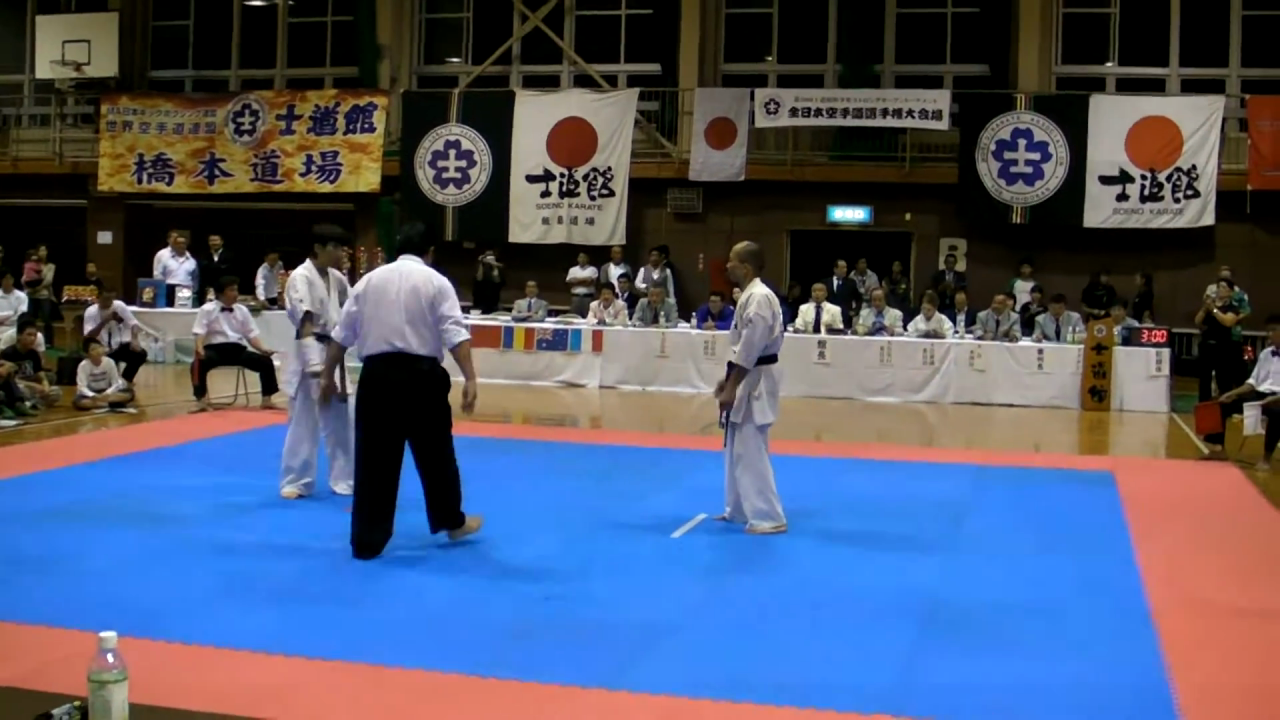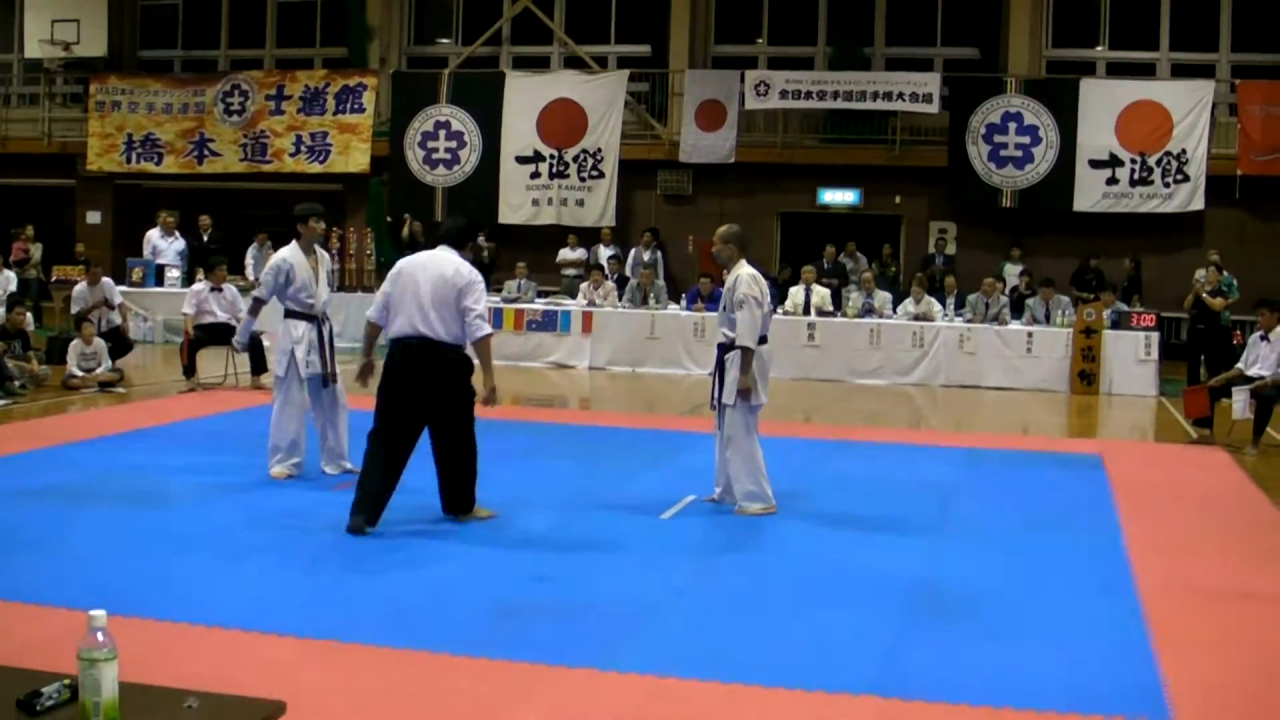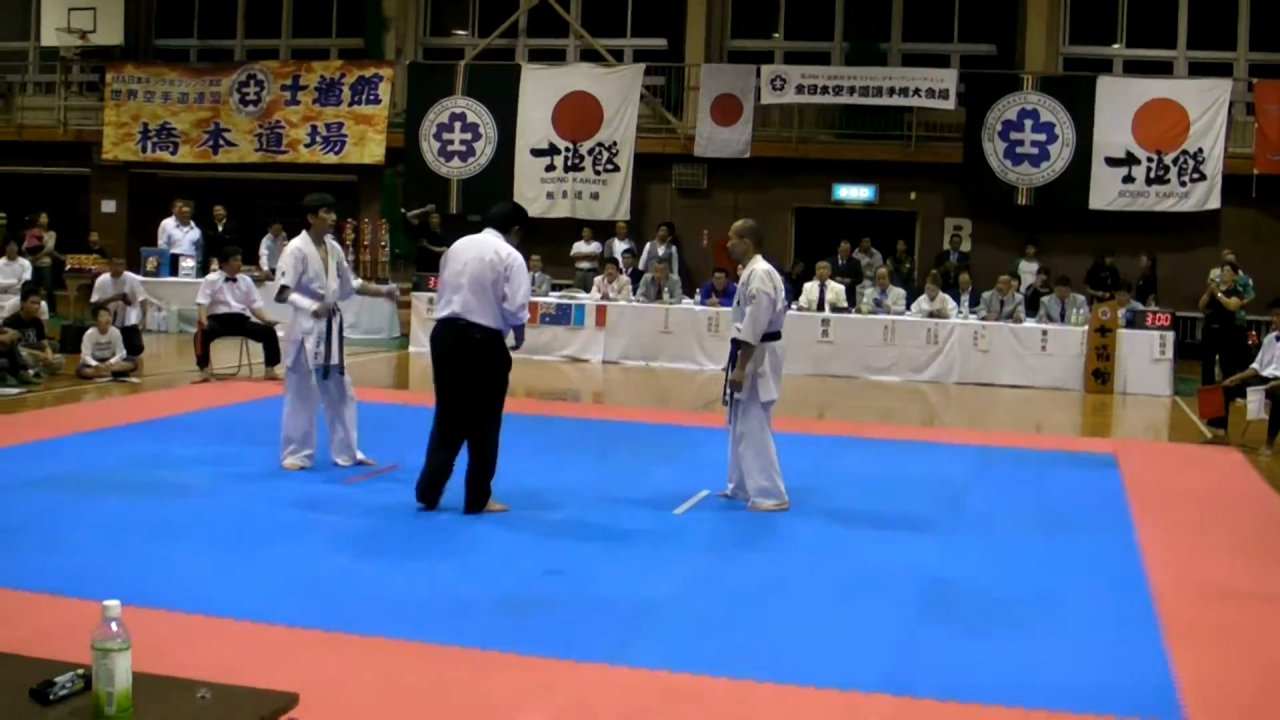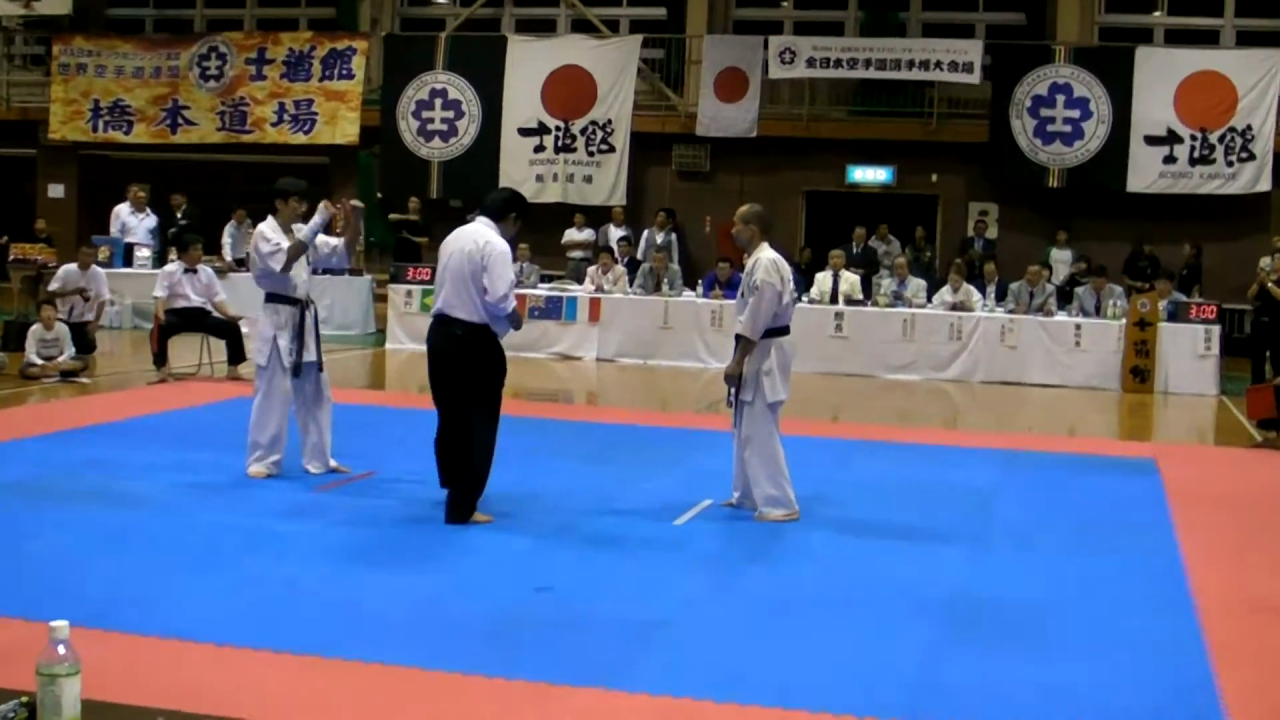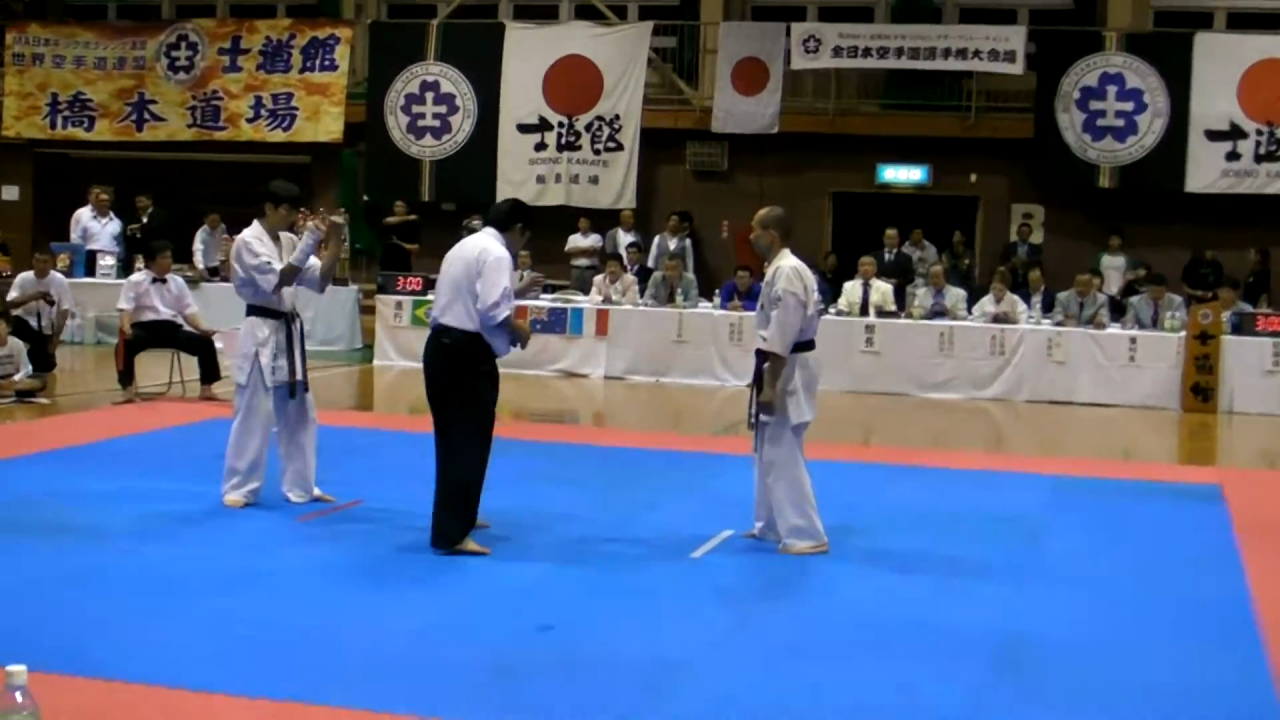
dt=0.3s
person 1, frame 1
left shoulder: (370, 279)
right shoulder: (437, 282)
left elbow: (342, 332)
right elbow: (456, 334)
left wrist: (329, 374)
right wrist: (470, 380)
left hip: (377, 375)
right hip: (422, 376)
left knee: (374, 461)
right knee: (436, 453)
left ankle: (365, 541)
right ankle: (451, 522)
person 1, frame 2
left shoulder: (404, 265)
right shoulder: (467, 274)
left elbow: (377, 315)
right elbow: (478, 327)
left wrist: (367, 356)
right wrist: (488, 375)
left hip: (403, 358)
right hip: (444, 361)
left knee: (387, 439)
right knee: (456, 438)
left ankle: (363, 513)
right ankle: (462, 505)
person 1, frame 3
left shoulder: (458, 246)
right shoulder: (510, 256)
right elbow: (515, 310)
right wrist: (519, 335)
left hip: (446, 335)
right hip: (482, 344)
left knee: (448, 418)
right knee: (482, 423)
left ankle: (429, 491)
right ankle: (477, 499)
person 1, frame 4
left shoulder: (454, 237)
right shoulder: (495, 246)
right elbow: (499, 300)
right wrist: (516, 318)
left hip: (442, 333)
right hip: (473, 341)
left knee: (451, 417)
right knee: (476, 424)
left ankle: (453, 483)
right ankle: (461, 507)
person 1, frame 5
left shoulder: (465, 246)
right shoulder: (495, 253)
right elbow: (493, 310)
left wrist: (512, 294)
right wrist: (519, 331)
left hip: (442, 346)
right hip: (467, 353)
left knee: (454, 435)
right knee: (469, 440)
left ankle: (458, 515)
right ankle: (453, 533)
person 2, frame 1
left shoulder: (758, 297)
right shoulder: (751, 295)
left elbow: (749, 349)
left wrist: (731, 387)
right wrist: (729, 383)
left hip: (754, 380)
right hip: (747, 380)
left knee: (751, 451)
right knee: (737, 448)
person 2, frame 2
left shoulder: (744, 278)
right shoulder: (737, 277)
left elbow: (749, 331)
left wrist: (745, 374)
left hip: (743, 361)
right hip: (735, 360)
left knee: (741, 432)
right knee: (728, 430)
person 2, frame 3
left shoulder: (759, 273)
right shoulder: (753, 271)
left elbow: (754, 326)
left wrist: (740, 367)
left hip: (756, 357)
right hip: (751, 356)
left knee: (754, 427)
right knee: (741, 425)
person 2, frame 4
left shoulder: (765, 263)
right shoulder: (761, 261)
left elbow: (755, 320)
left wrist: (737, 361)
left hip: (764, 353)
right hip: (760, 353)
left knee: (760, 431)
right knee: (747, 429)
left ankle: (780, 504)
right ankle: (749, 495)
person 2, frame 5
left shoulder: (786, 271)
right shoulder: (781, 268)
left elbow: (782, 335)
left wrist: (771, 385)
left hip: (786, 370)
right hip: (780, 369)
left knee: (783, 455)
right knee: (770, 453)
left ankle: (806, 535)
right ankle: (771, 525)
person 3, frame 1
left shoulder: (338, 278)
right shoulder: (301, 276)
right elbow: (305, 319)
right wrist: (314, 361)
right hip: (309, 354)
left knee: (341, 422)
right knee: (305, 422)
person 3, frame 2
left shoulder: (324, 257)
right shoulder: (284, 259)
right elbow: (260, 299)
right wrist: (242, 336)
left hip: (322, 333)
right hip: (297, 333)
left knee: (333, 402)
right knee: (291, 402)
person 3, frame 3
left shoulder: (334, 248)
right shoulder: (296, 248)
left elbow: (348, 286)
right elbow: (281, 292)
left wrist: (382, 292)
right wrist: (309, 307)
left hip: (331, 324)
right hip: (306, 327)
left knee: (341, 393)
right knee: (301, 394)
person 3, frame 4
left shoulder: (300, 233)
right shoulder: (264, 233)
right elbow: (287, 259)
right wrist: (318, 221)
left hip: (304, 317)
right hip: (278, 318)
left knee: (316, 393)
right knee: (273, 394)
left ankle: (319, 458)
right ankle: (261, 460)
person 3, frame 5
left shoulder: (288, 241)
right shoulder: (248, 241)
left elbow: (319, 282)
right elbow: (279, 280)
left wrist: (334, 241)
right wrist: (309, 242)
left hip: (290, 334)
right hip: (262, 335)
left knee: (300, 417)
right knee: (254, 416)
left ankle: (301, 486)
right ankle: (238, 489)
